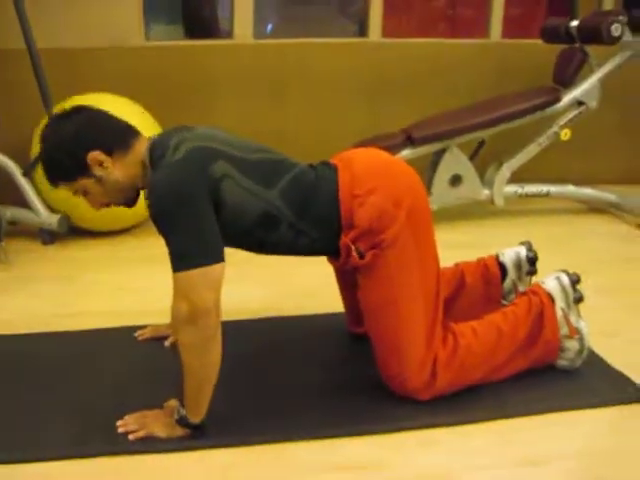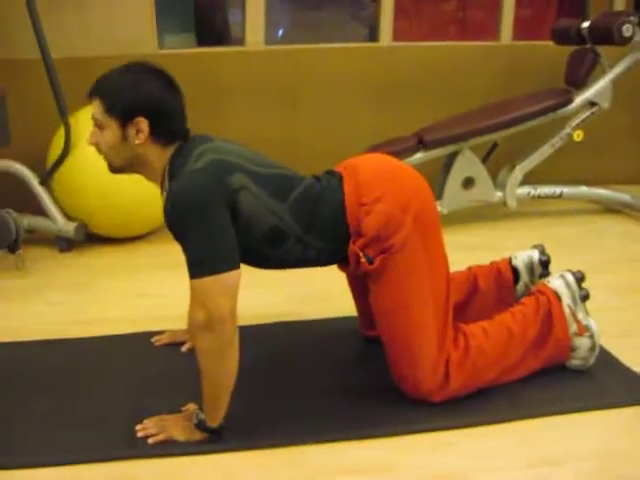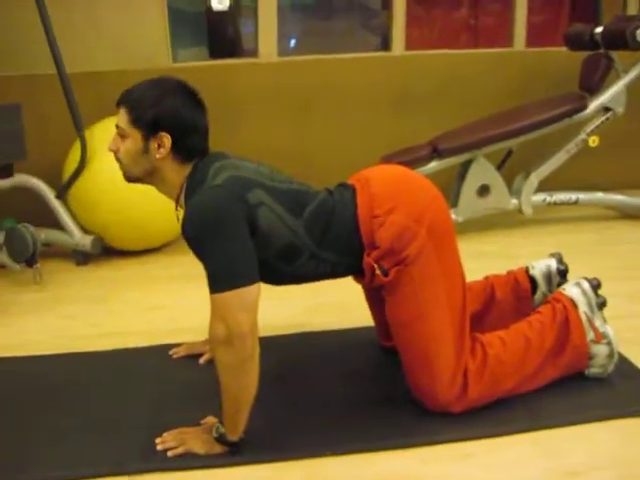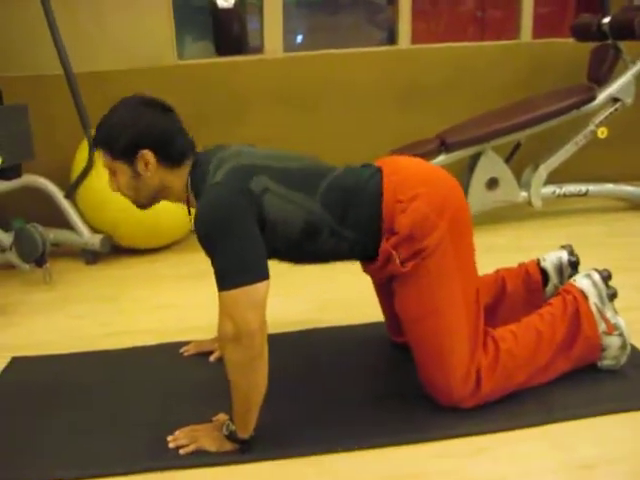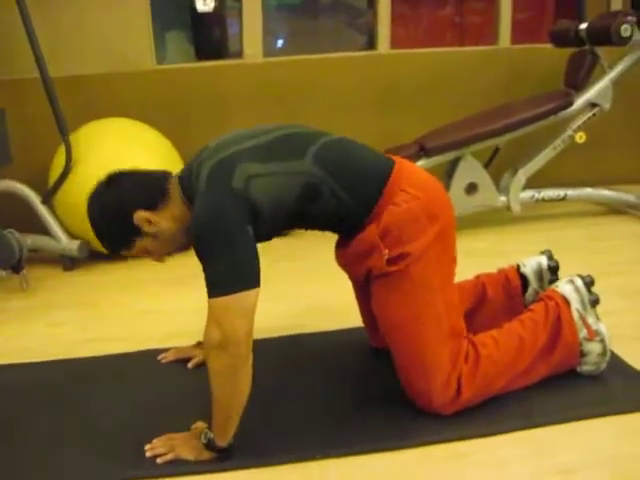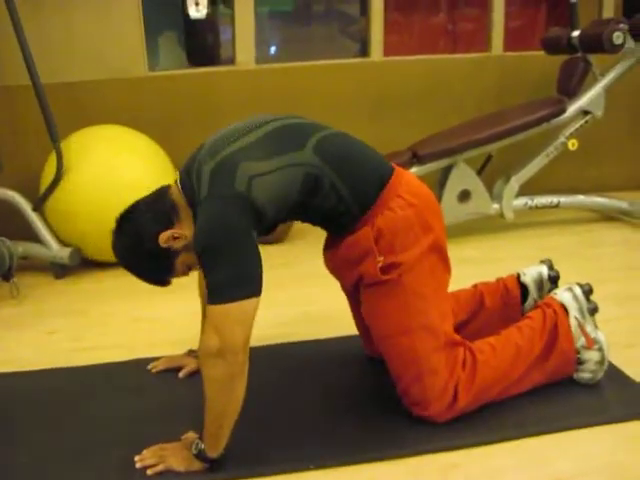
dt=0.4s
person 1, frame 1
left shoulder: (172, 185)
right shoulder: (173, 151)
left elbow: (202, 313)
left wrist: (187, 418)
right wrist: (182, 320)
left hip: (377, 206)
right hip: (361, 180)
left knee: (414, 372)
right knee: (369, 325)
left ankle: (547, 314)
right ankle: (500, 273)
person 1, frame 2
left shoulder: (190, 194)
right shoulder: (196, 158)
left elbow: (218, 320)
left wrist: (206, 423)
right wrist: (198, 327)
left hip: (383, 212)
right hip: (369, 184)
left knee: (428, 374)
right knee: (382, 328)
left ankle: (556, 315)
right ankle: (513, 276)
person 1, frame 3
left shoulder: (208, 210)
right shoulder: (210, 176)
left elbow: (239, 334)
left wrist: (227, 435)
right wrist: (218, 338)
left hip: (397, 222)
right hip: (383, 196)
left knee: (446, 385)
right knee: (401, 338)
left ankle: (572, 322)
right ankle: (531, 284)
person 1, frame 4
left shoulder: (218, 206)
right shoulder: (214, 168)
left elbow: (248, 332)
left wrist: (237, 433)
right wrist: (228, 334)
left hip: (417, 213)
right hip: (398, 186)
left knee: (457, 380)
right knee: (412, 331)
left ankle: (580, 312)
right ankle: (542, 278)
person 1, frame 5
left shoulder: (212, 212)
right shoulder: (200, 179)
left elbow: (233, 341)
left wrist: (214, 441)
right wrist: (210, 343)
left hip: (403, 216)
right hip: (386, 196)
left knee: (438, 386)
right knee: (389, 335)
left ankle: (564, 319)
right ankle: (523, 283)
person 1, frame 6
left shoulder: (220, 216)
right shoulder: (197, 180)
left elbow: (230, 348)
right wrist: (203, 351)
left hip: (393, 222)
right hip: (366, 216)
left knee: (434, 390)
right knee: (385, 343)
left ankle: (561, 325)
right ankle: (522, 291)
